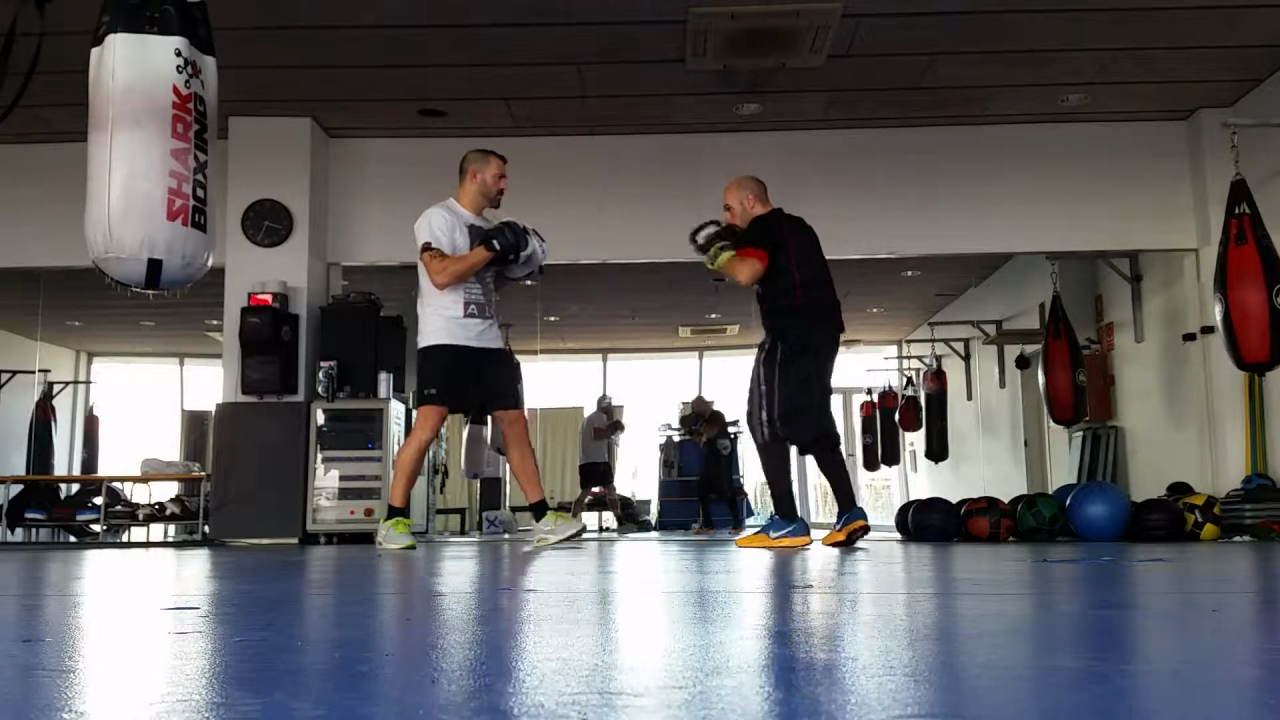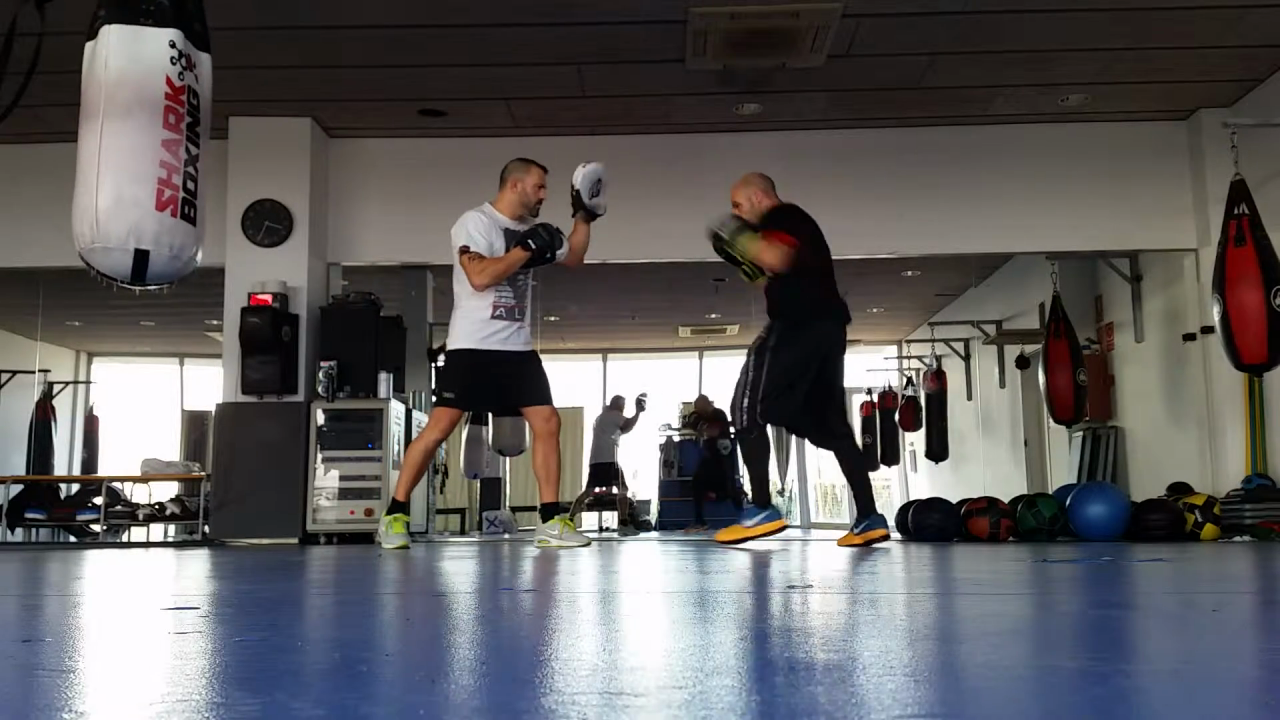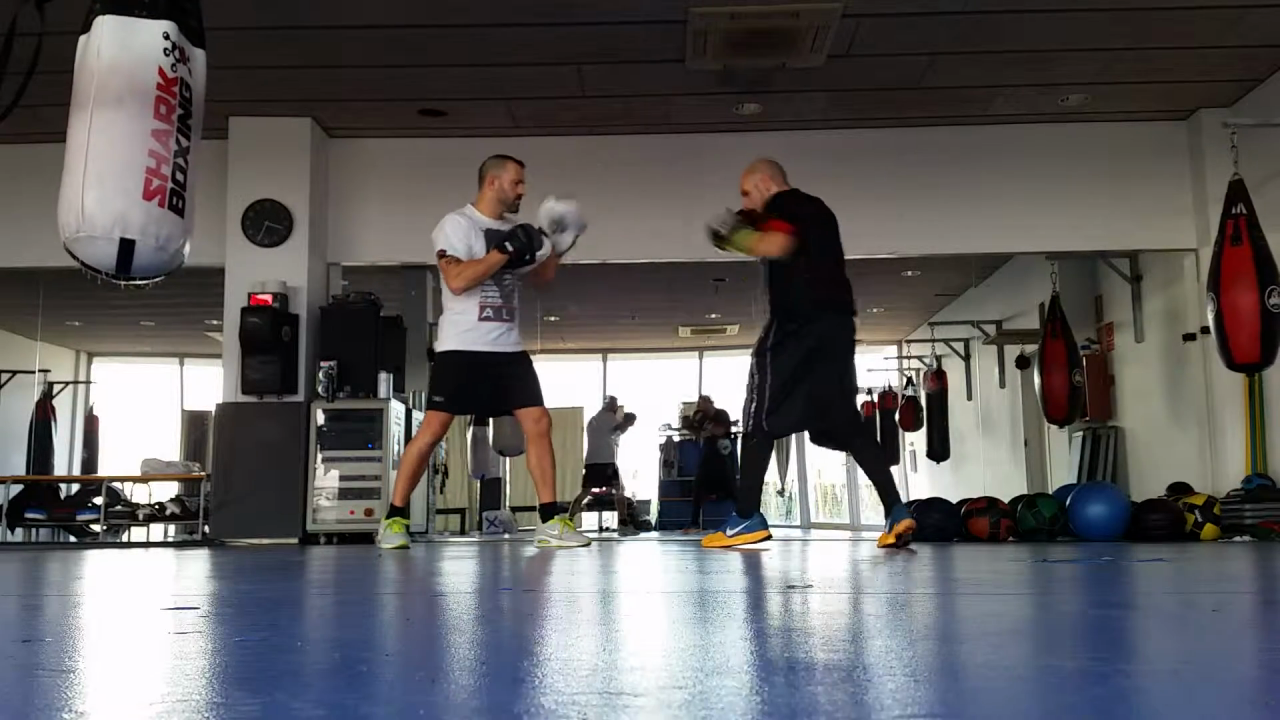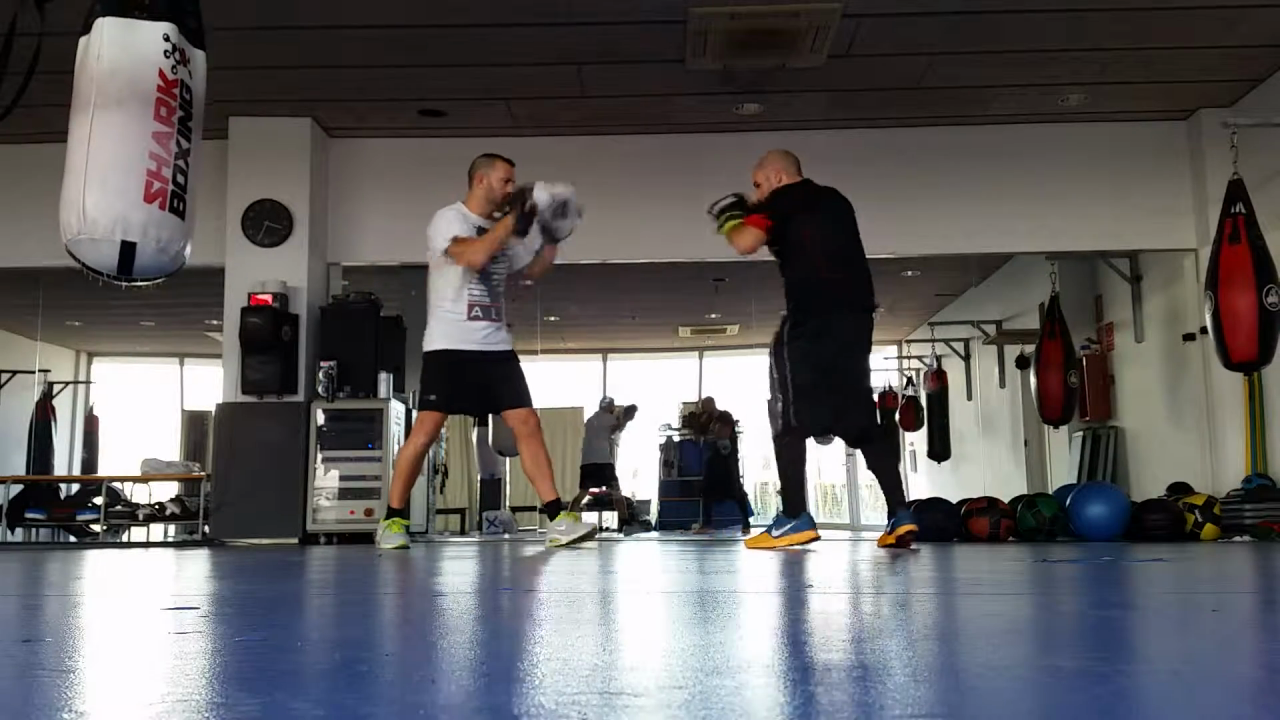
dt=0.4s
person 1, frame 1
left shoulder: (486, 227)
right shoulder: (438, 218)
right elbow: (441, 276)
left wrist: (514, 262)
right wrist: (490, 248)
left hip: (488, 343)
right hip: (445, 342)
left knee: (515, 425)
right knee: (428, 426)
left ankle: (543, 518)
right ankle: (393, 520)
person 1, frame 2
left shoulder: (528, 229)
right shoulder: (475, 222)
left elbow: (572, 258)
right elbow: (480, 277)
left wrist: (584, 217)
right wrist: (527, 248)
left hip: (518, 348)
right hip: (472, 345)
left knee: (548, 423)
right knee: (440, 425)
left ankle: (551, 521)
right ankle: (395, 515)
person 1, frame 3
left shoulder: (511, 230)
right shoulder: (456, 224)
left elbow: (541, 276)
right elbow: (458, 281)
left wrist: (556, 246)
right wrist: (505, 250)
left hip: (507, 349)
right hip: (461, 348)
left knee: (539, 424)
right knee: (432, 429)
left ankle: (550, 522)
right ankle: (394, 519)
person 1, frame 4
left shoulder: (503, 228)
right shoulder: (448, 219)
left elbow: (534, 270)
right elbow: (475, 257)
left wrist: (550, 237)
right wrist: (514, 217)
left hip: (496, 347)
right hip: (449, 346)
left knee: (527, 424)
right knee: (425, 430)
left ankle: (558, 519)
right ankle: (393, 519)
person 2, frame 1
left shoulder: (764, 227)
right shoulder: (795, 227)
left elbow: (745, 274)
left wrist: (715, 248)
right wrist: (731, 248)
left hip: (791, 336)
right hip: (820, 334)
left knee: (767, 422)
right knee: (815, 427)
left ankle: (788, 522)
right ankle: (849, 512)
person 2, frame 2
left shoulder: (783, 216)
right shoulder: (785, 226)
left elbow: (775, 259)
right elbow: (771, 282)
left wrist: (740, 238)
right wrist: (739, 253)
left hip: (796, 328)
right hip: (825, 329)
left knee: (748, 410)
right knee: (832, 425)
left ankle: (762, 509)
right ankle: (869, 517)
person 2, frame 3
left shoulder: (782, 204)
right shoulder: (817, 210)
left elbow: (775, 248)
left wrist: (737, 234)
right wrist: (755, 235)
left hip: (796, 324)
right hip: (836, 322)
left knee: (760, 417)
right knee: (845, 423)
left ankle: (747, 518)
right ankle: (897, 512)
person 2, frame 4
left shoulder: (785, 198)
right shoulder: (835, 201)
left elbow: (745, 244)
left wrist: (730, 216)
left hip: (811, 317)
right hip: (854, 317)
left knee: (789, 416)
right knee: (861, 418)
left ankle: (795, 518)
right ankle: (899, 514)
